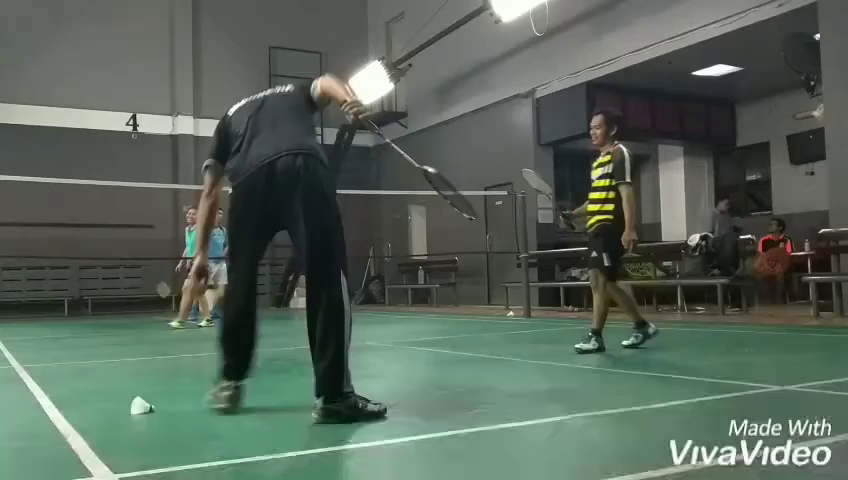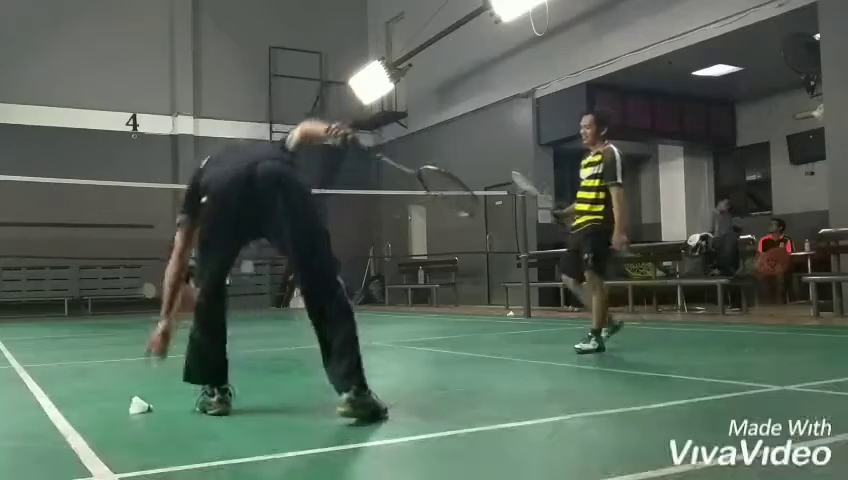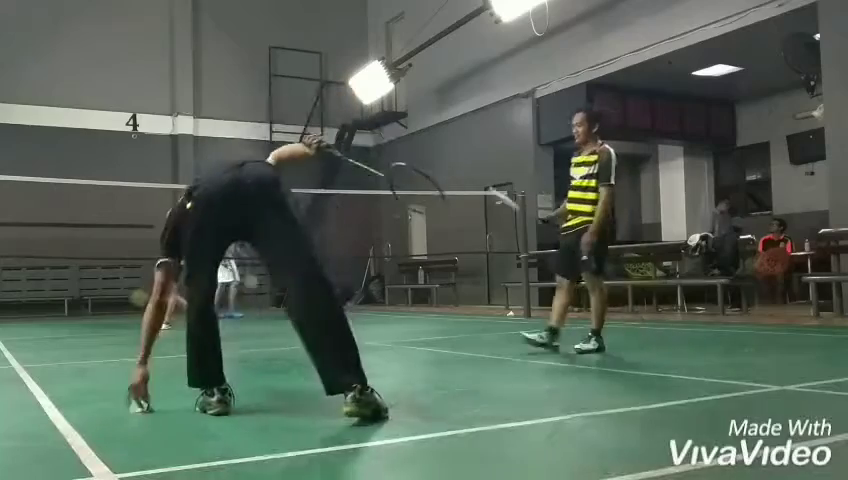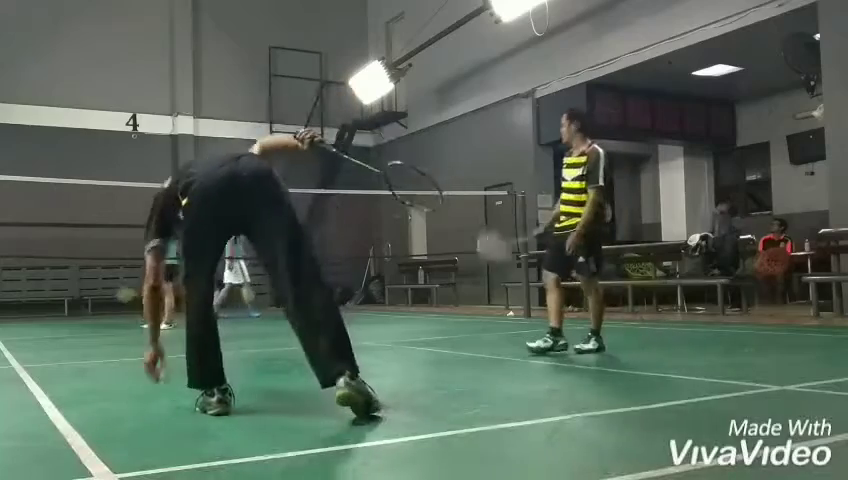
dt=0.2s
person 1, frame 1
left shoulder: (232, 115)
right shoulder: (297, 93)
left elbow: (209, 194)
right elbow: (325, 84)
left wrist: (202, 254)
right wrist: (349, 101)
left hip: (250, 176)
right hip: (302, 166)
left knee: (241, 283)
right knee: (326, 281)
left ankle: (230, 382)
right ankle: (333, 395)
person 1, frame 2
left shoulder: (206, 170)
right shoulder: (275, 150)
left elbow: (179, 255)
right elbow: (303, 130)
left wrist: (166, 318)
right wrist: (331, 132)
left hip: (222, 191)
right hip: (277, 177)
left knee: (210, 292)
right knee: (322, 284)
left ankle: (214, 389)
right ankle: (353, 390)
person 1, frame 3
left shoulder: (177, 218)
left elbow: (158, 300)
right elbow: (276, 157)
left wrist: (142, 363)
right wrist: (309, 149)
left hip: (207, 198)
right hip: (260, 184)
left knee: (199, 297)
right knee: (308, 285)
left ankle: (213, 391)
right ankle: (355, 388)
person 1, frame 4
left shoulder: (164, 198)
right shoulder: (238, 159)
left elbow: (152, 282)
right elbow: (261, 146)
left wrist: (154, 346)
right wrist: (298, 141)
left hip: (203, 193)
right hip: (257, 178)
left knee: (198, 293)
right knee: (302, 281)
left ankle: (213, 391)
right ankle: (345, 376)
person 2, frame 1
left shoulder: (619, 154)
right shoulder: (600, 159)
left elbow: (626, 193)
left wrist: (629, 229)
right wrist: (575, 213)
left hip: (609, 227)
right hip: (597, 228)
left knee: (599, 279)
right knee: (608, 282)
left ankle: (596, 336)
right ankle: (643, 326)
person 2, frame 2
left shoulder: (610, 155)
right shoulder: (587, 159)
left elbow: (617, 195)
left wrist: (619, 231)
right wrist: (565, 212)
left hip: (597, 228)
right hip: (580, 228)
left knee: (593, 279)
right knee: (570, 278)
left ankle: (596, 335)
right ankle: (608, 322)
person 2, frame 3
left shoulder: (605, 154)
right shoulder: (577, 156)
left elbow: (606, 195)
left wrist: (593, 230)
right wrist: (554, 215)
left hip: (592, 229)
right hip: (570, 230)
left knee: (592, 280)
right knee: (563, 282)
left ankle: (596, 337)
right ankle: (552, 334)
person 2, frame 4
left shoulder: (595, 155)
right shoulder: (568, 157)
left elbow: (594, 198)
left wrist: (579, 232)
right wrist: (549, 223)
left hip: (585, 231)
right hip: (562, 230)
left knee: (588, 282)
right knee: (551, 278)
left ankle: (595, 337)
right ankle: (555, 336)
